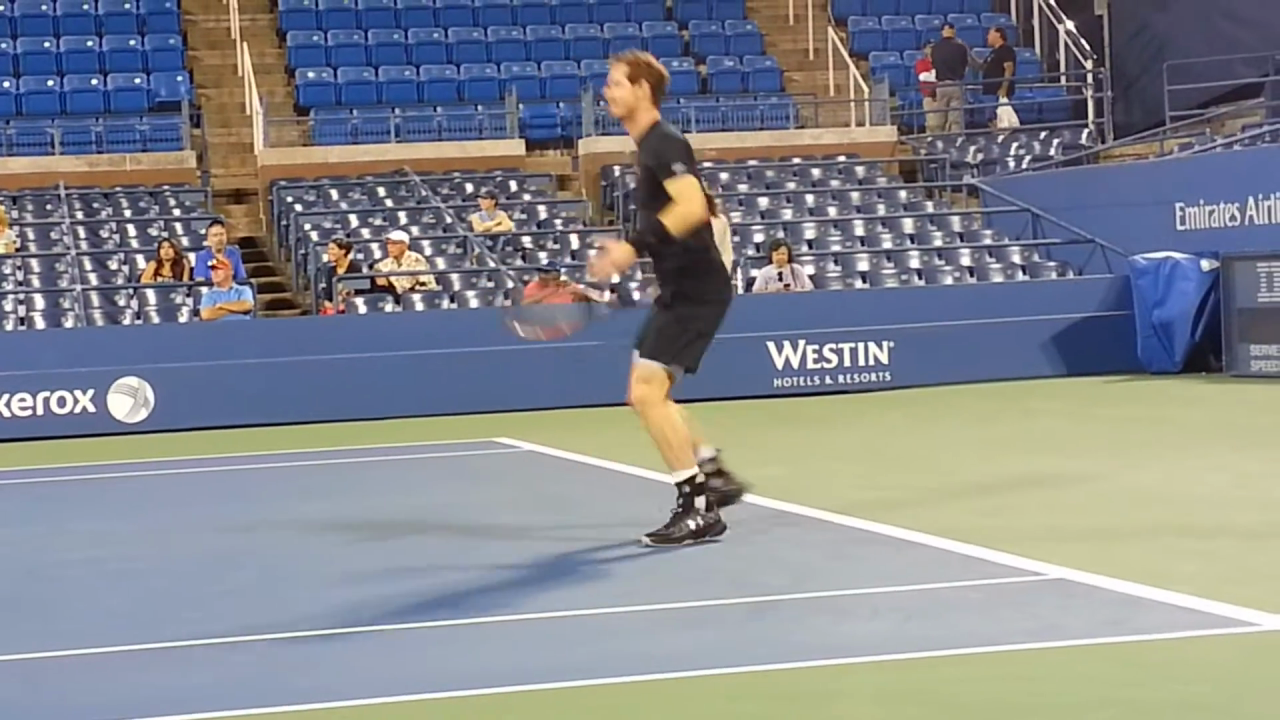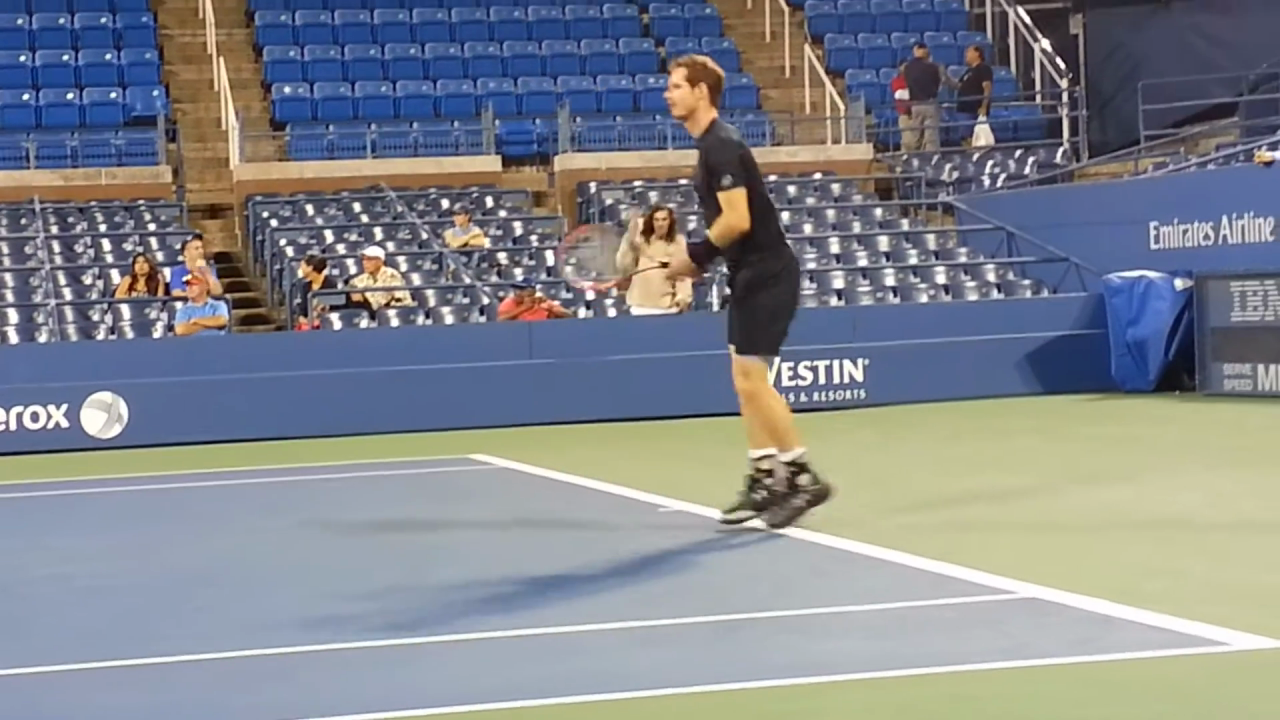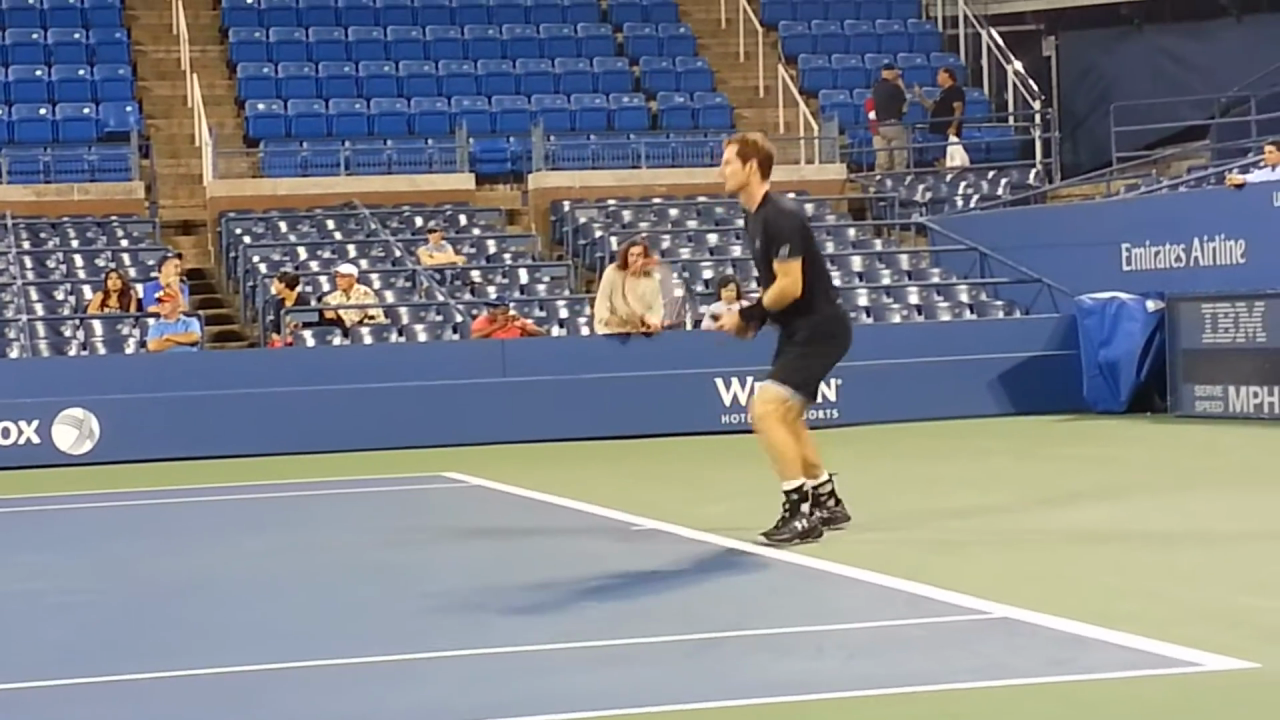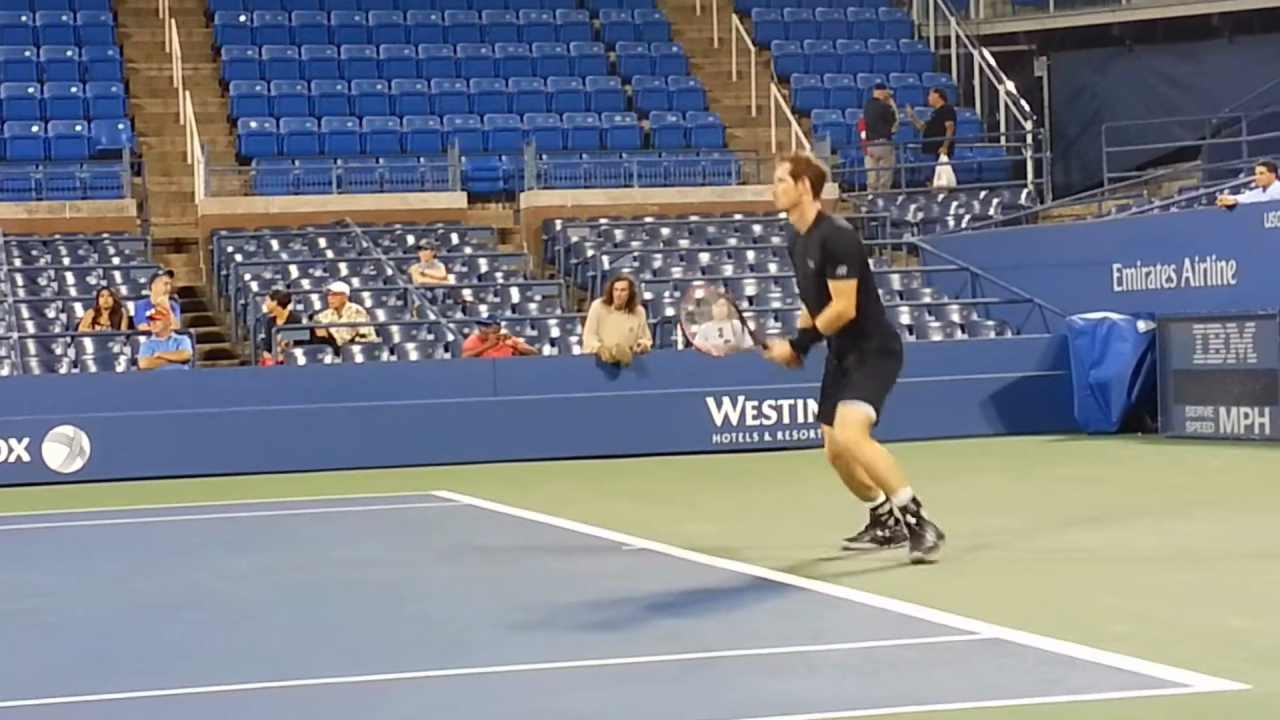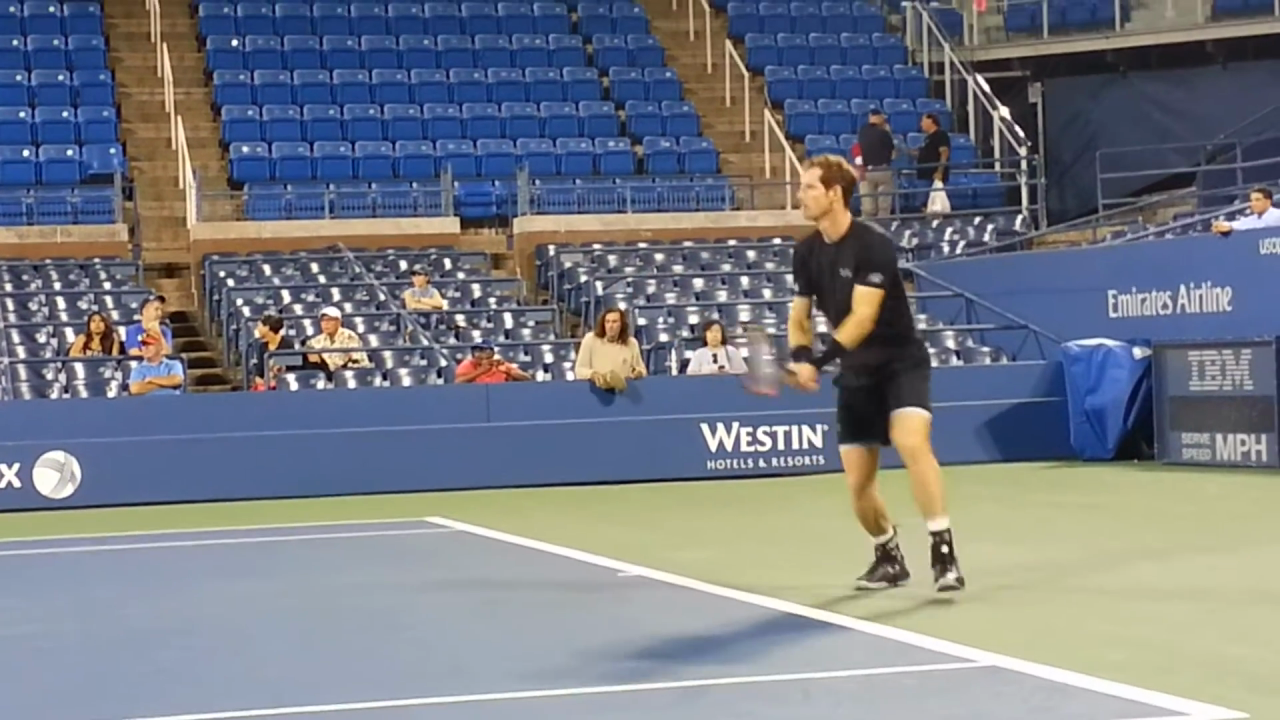
dt=0.4s
person 1, frame 1
left shoulder: (664, 143)
right shoulder: (650, 146)
left elbow: (693, 209)
left wrist: (635, 246)
left hip: (698, 287)
right hip: (680, 286)
left knee: (646, 392)
right knee: (648, 393)
left ankle: (695, 507)
right ankle: (715, 478)
person 1, frame 2
left shoulder: (722, 145)
right shoulder: (711, 144)
left elbow: (737, 221)
left wrist: (693, 255)
right wrist: (703, 257)
left hip: (767, 274)
right hip: (749, 274)
left knee: (751, 380)
right knee: (745, 381)
left ankle: (802, 479)
right ankle: (764, 484)
person 1, frame 3
left shoulder: (779, 216)
right shoulder: (756, 216)
left elbow: (790, 286)
left wrist: (745, 315)
right wrist: (753, 317)
left hip: (821, 330)
right hip: (801, 330)
left knee: (766, 411)
right knee: (786, 421)
left ankle: (801, 509)
right ankle: (826, 501)
person 1, frame 4
left shoulder: (837, 236)
right shoulder: (797, 240)
left elbow: (845, 308)
left wrist: (798, 343)
right wrist: (798, 344)
left hip: (873, 350)
right hip: (843, 354)
left knee: (849, 435)
right knee: (837, 451)
left ankle: (917, 522)
right ankle: (884, 520)
person 1, frame 5
left shoulder: (875, 244)
right shoulder: (806, 251)
left elbow: (863, 319)
right elbow: (798, 317)
left wrist: (819, 360)
right wrist: (800, 359)
left hip: (903, 362)
right hip: (857, 374)
left knee: (912, 441)
right knee: (858, 483)
left ankle: (943, 549)
right ankle: (888, 557)
